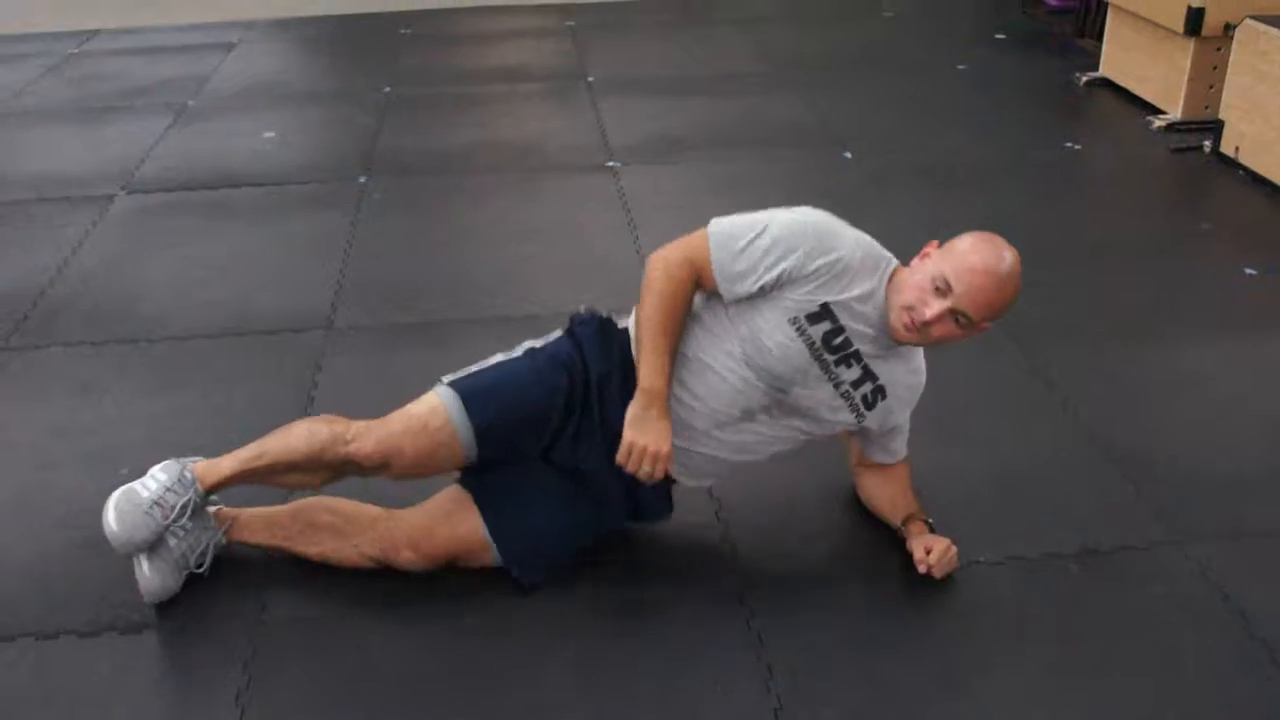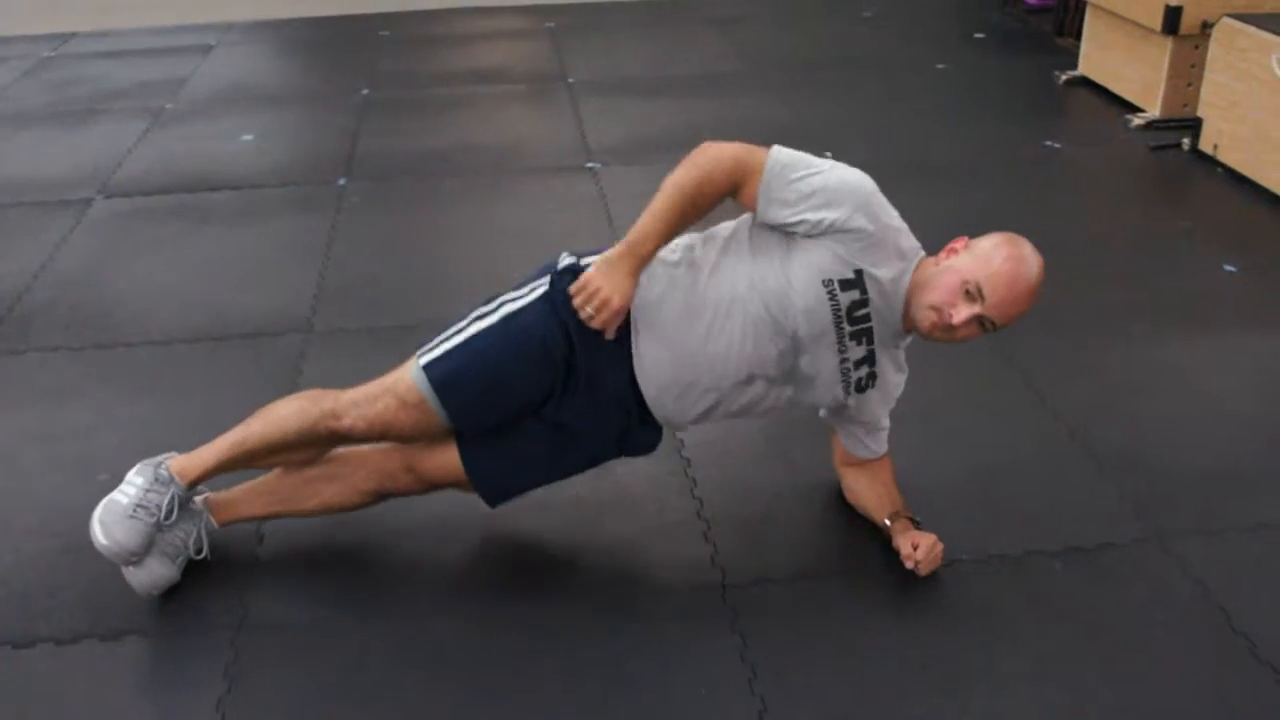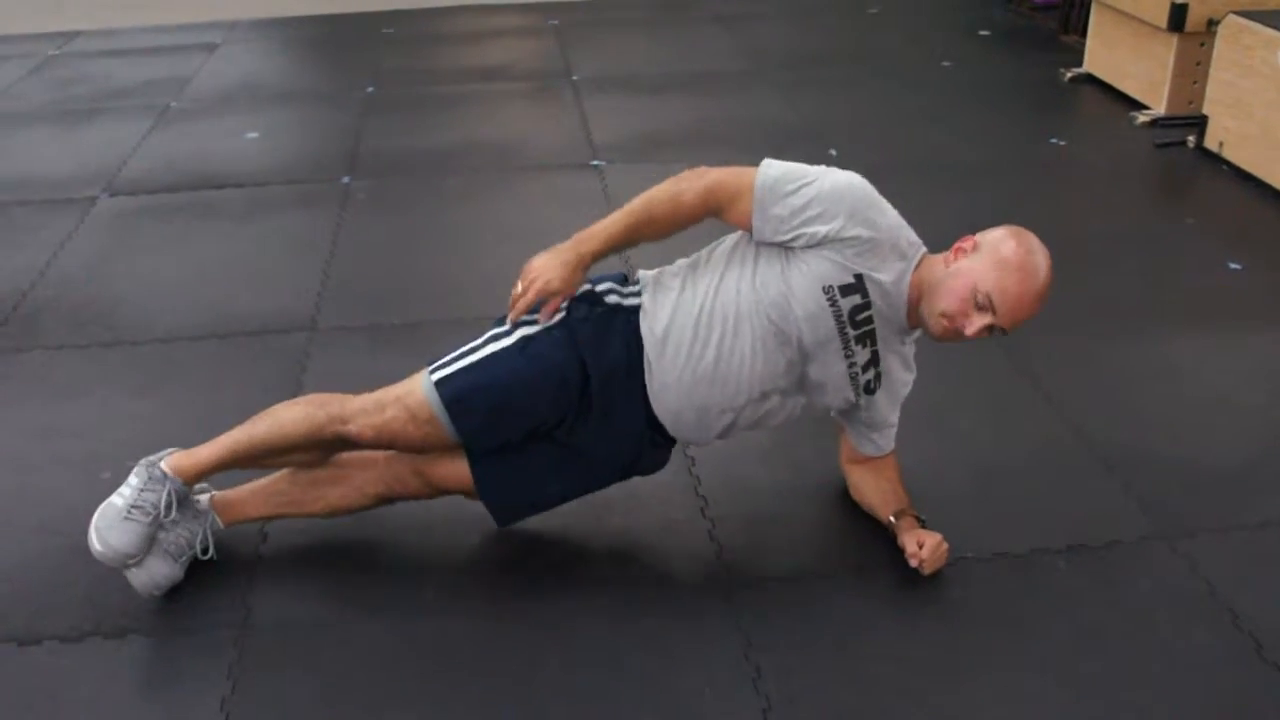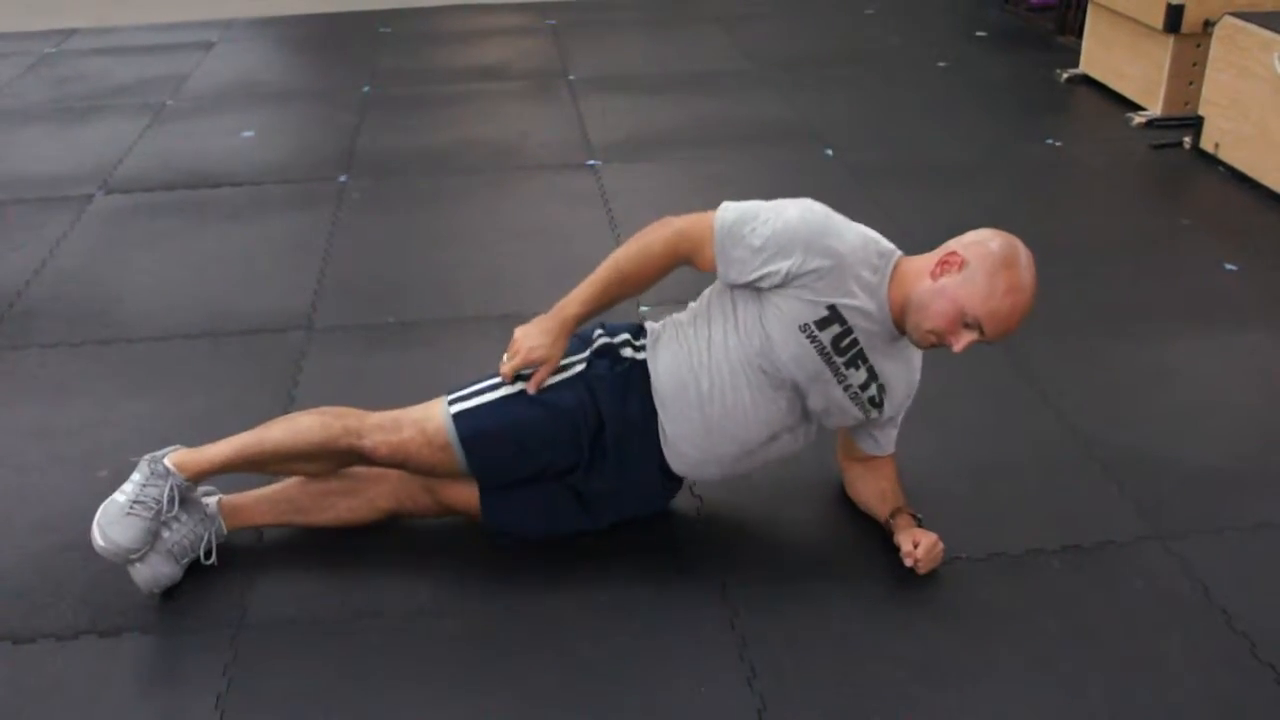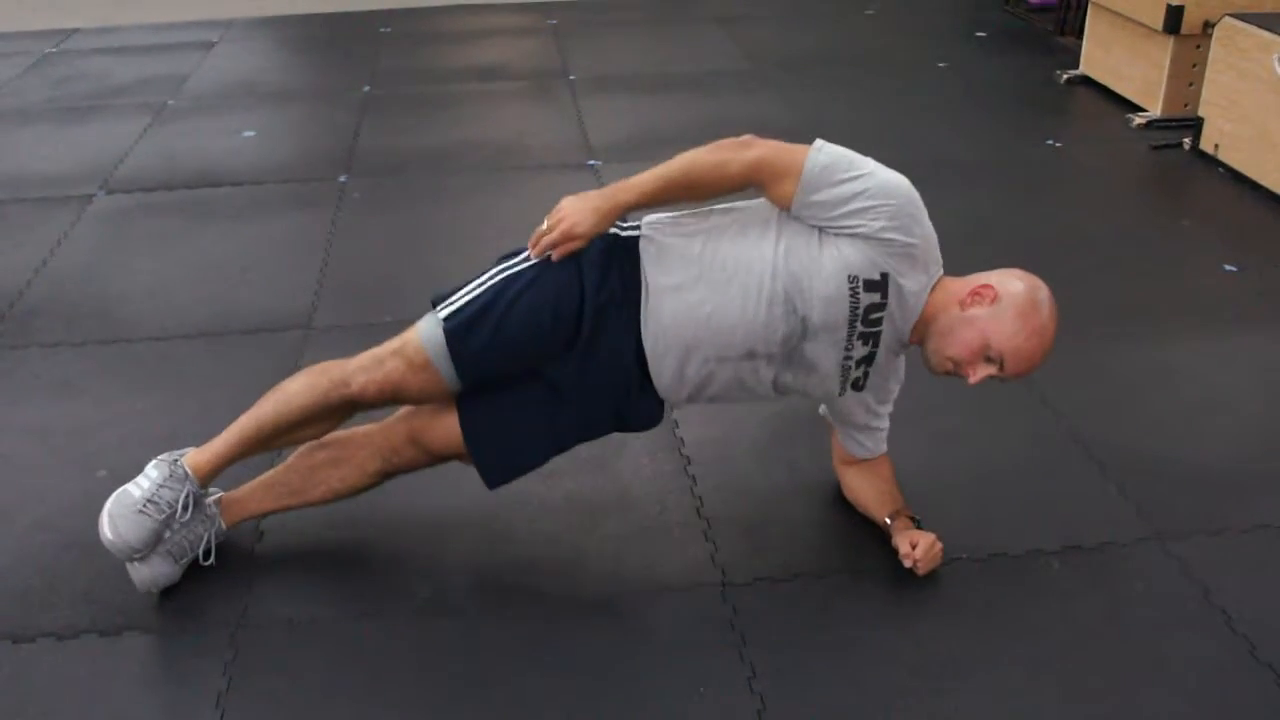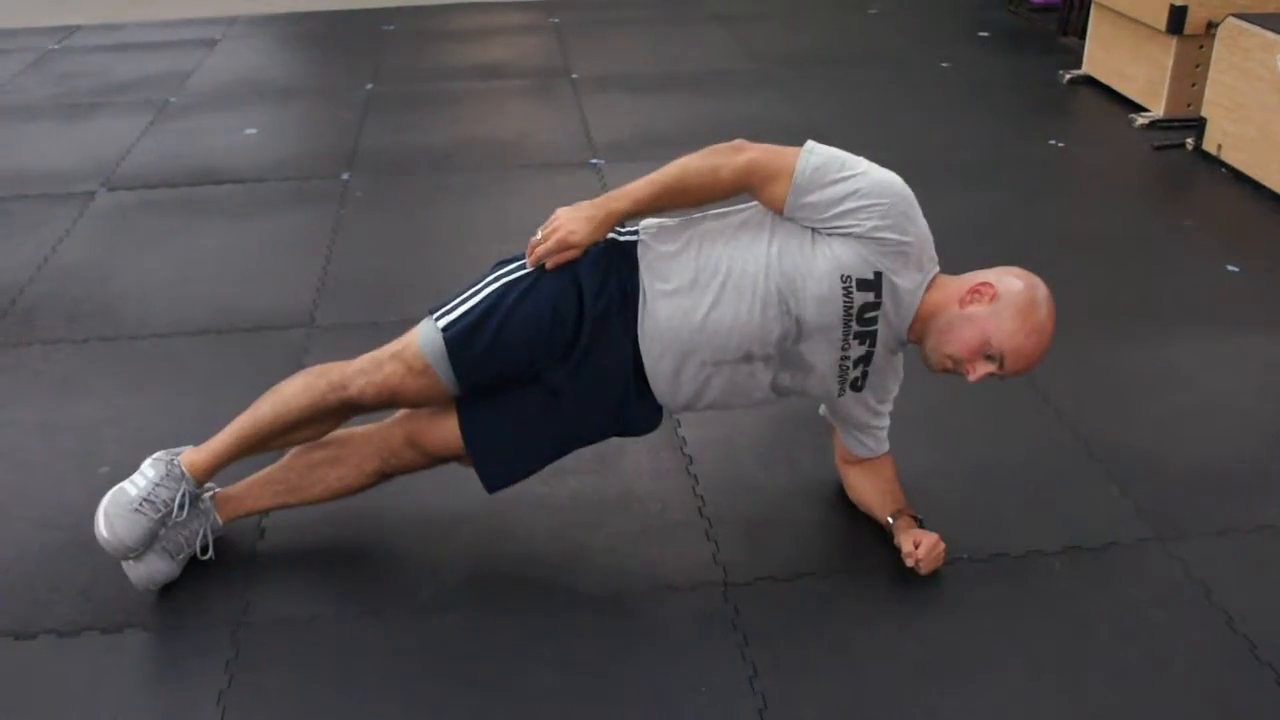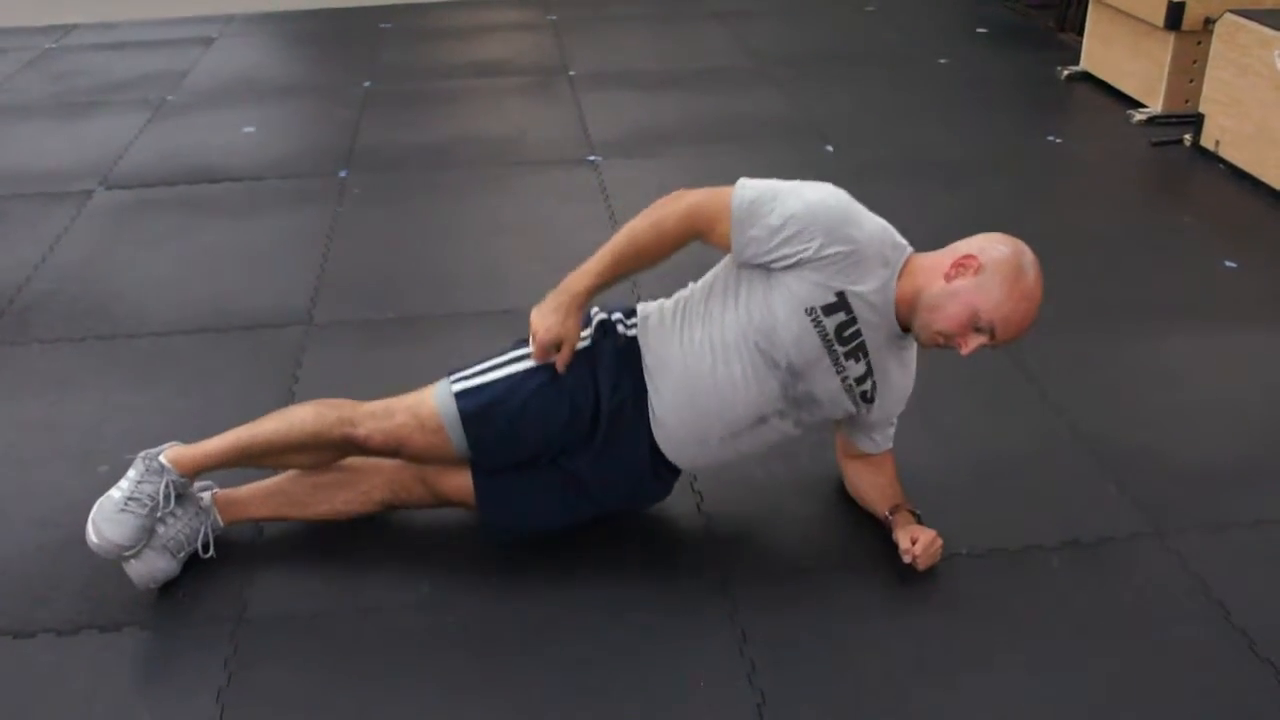
dt=0.5s
person 1, frame 1
left shoulder: (897, 383)
right shoulder: (826, 247)
left elbow: (876, 466)
right elbow: (674, 263)
left wrist: (916, 529)
right wrist: (650, 402)
left hip: (634, 481)
right hip: (601, 376)
left knee: (415, 546)
right knee: (386, 447)
left ankle: (212, 533)
right ankle: (196, 480)
person 1, frame 2
left shoulder: (879, 371)
right shoulder: (863, 218)
left elbow: (859, 462)
right elbow: (721, 159)
left wrist: (903, 528)
right wrist: (626, 256)
left hip: (616, 408)
right hip: (583, 323)
left knee: (408, 471)
right knee: (366, 417)
left ankle: (204, 519)
right ankle: (180, 475)
person 1, frame 3
left shoulder: (892, 369)
right shoulder: (858, 216)
left elbow: (864, 458)
right elbow: (707, 189)
left wrist: (908, 523)
right wrist: (574, 251)
left hip: (632, 436)
right hip: (607, 343)
left knee: (417, 474)
right knee: (378, 422)
left ankle: (206, 518)
right ankle: (177, 474)
person 1, frame 4
left shoulder: (898, 375)
right shoulder: (825, 246)
left elbow: (865, 462)
right elbow: (677, 236)
left wrist: (906, 525)
right wrist: (556, 318)
left hip: (641, 476)
right hip: (621, 391)
left knee: (420, 493)
right knee: (391, 440)
left ankle: (210, 519)
right ankle: (181, 469)
person 1, frame 5
left shoulder: (879, 368)
right shoulder: (895, 216)
left elbow: (858, 460)
right elbow: (754, 156)
left wrist: (901, 525)
right wrist: (610, 199)
left hip: (623, 383)
right hip: (605, 282)
left knee: (416, 441)
right knee: (379, 379)
left ankle: (211, 518)
right ankle: (190, 473)
person 1, frame 6
left shoulder: (878, 366)
right shoulder: (889, 215)
left elbow: (860, 456)
right elbow: (743, 161)
left wrist: (904, 524)
right wrist: (602, 208)
left hip: (620, 389)
right hip: (602, 290)
left knee: (415, 441)
right knee: (377, 383)
left ankle: (210, 514)
right ankle: (189, 471)
person 1, frame 7
left shoulder: (893, 375)
right shoulder: (836, 229)
left elbow: (861, 456)
right elbow: (686, 209)
left wrist: (903, 521)
right wrist: (569, 295)
left hip: (636, 465)
right hip: (614, 376)
left knee: (414, 484)
right knee: (387, 430)
left ankle: (206, 513)
right ankle: (177, 467)
